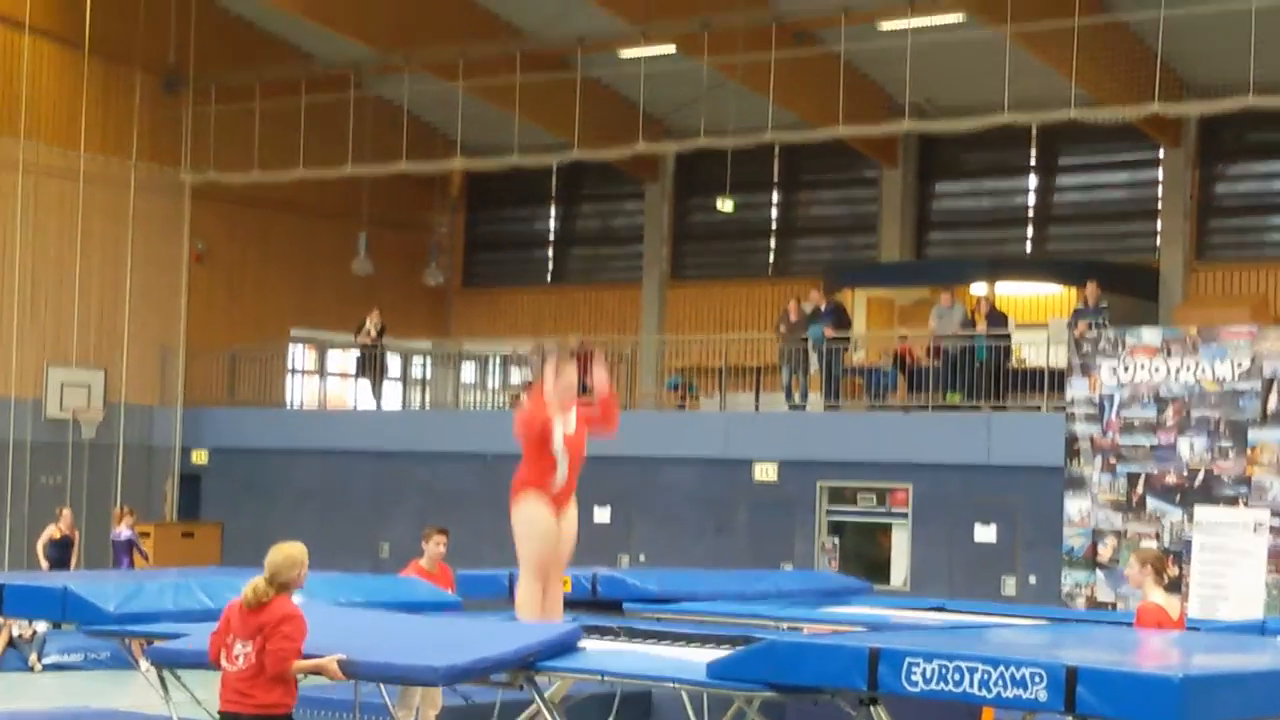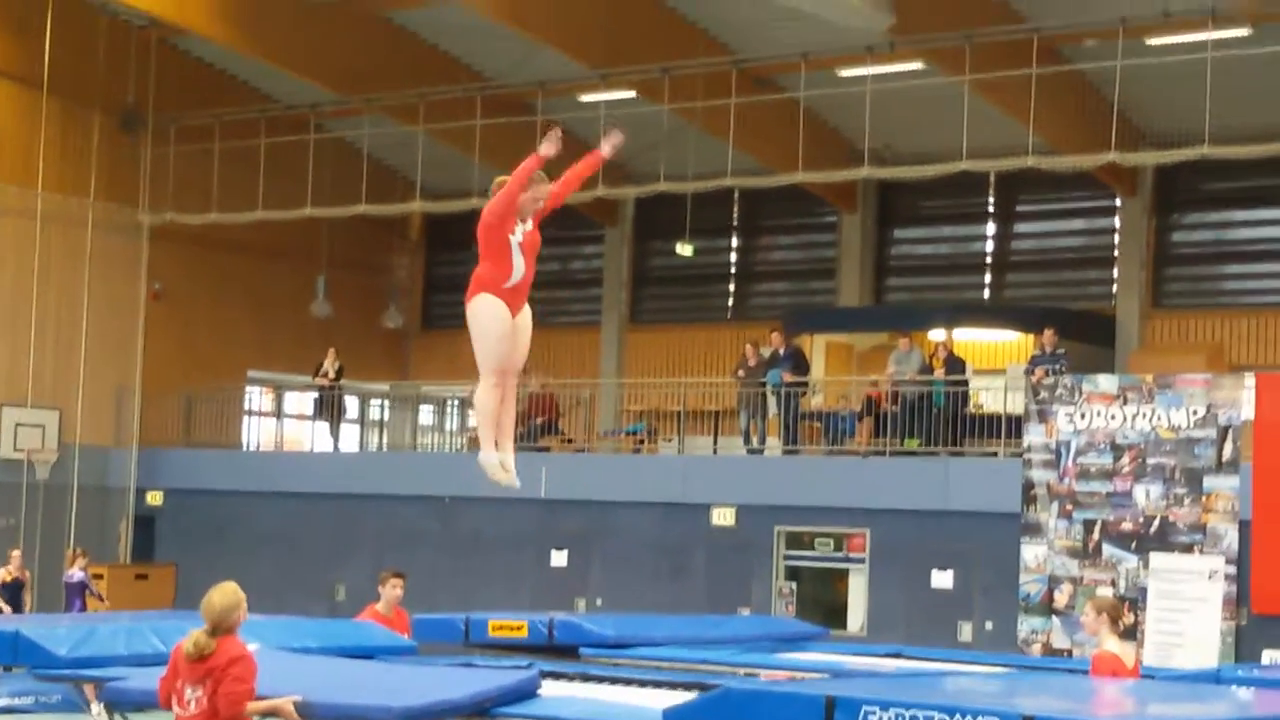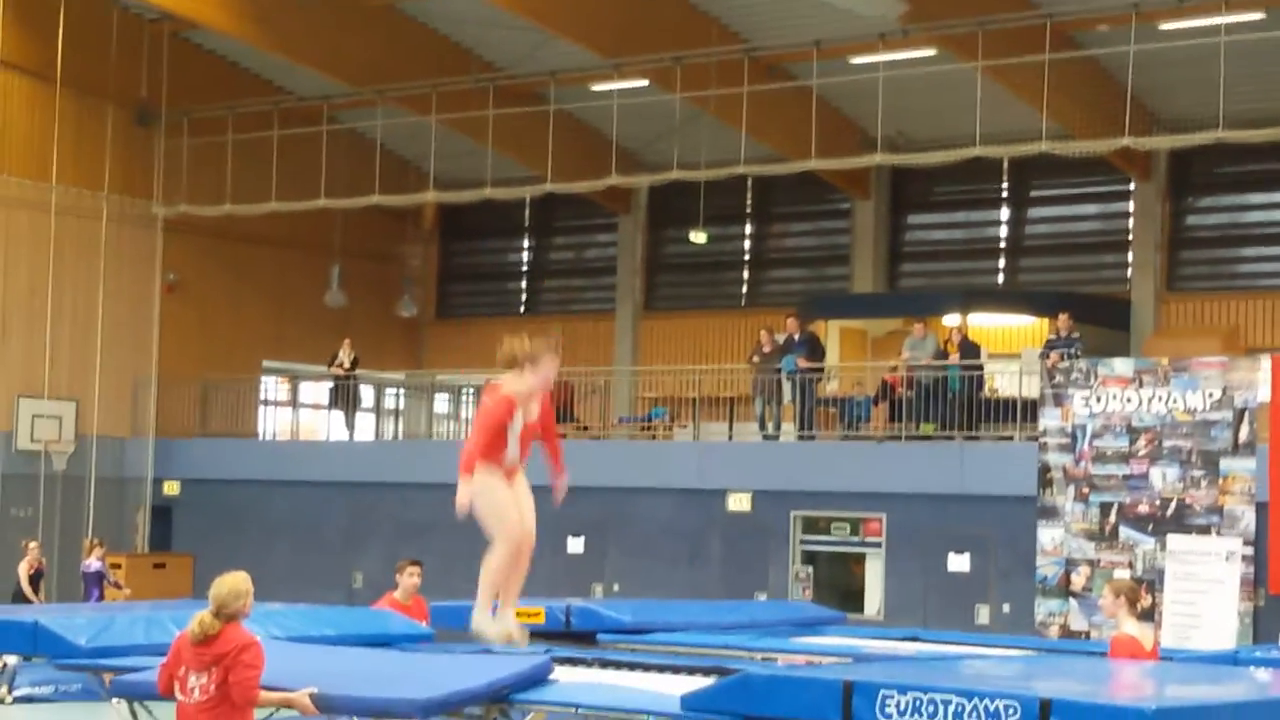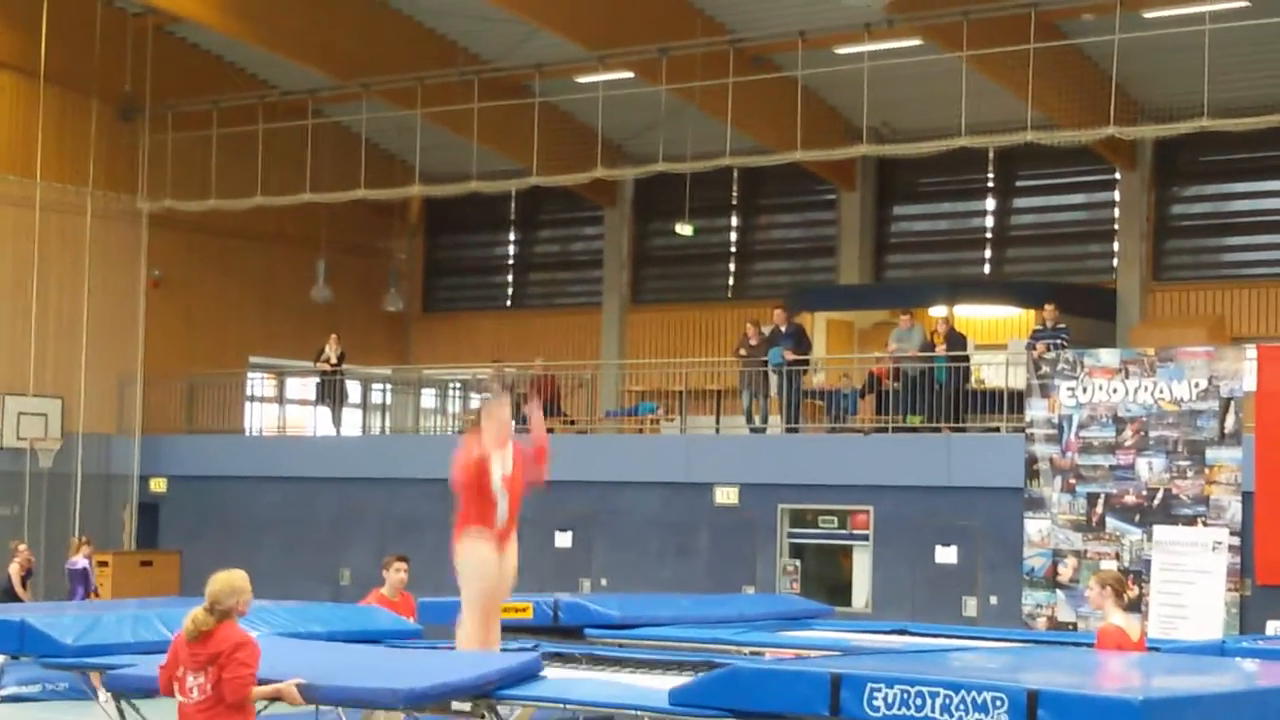
dt=0.5s
person 1, frame 1
left shoulder: (578, 413)
right shoulder: (535, 412)
left elbow: (608, 422)
right elbow: (527, 429)
left wrist: (604, 392)
right wrist: (545, 393)
left hip: (564, 500)
right hip: (533, 496)
left knee: (555, 579)
right knee: (534, 574)
person 1, frame 2
left shoulder: (533, 215)
right shoulder: (496, 214)
left elbow: (568, 184)
right elbow: (511, 192)
left wrist: (601, 154)
right wrist: (539, 157)
left hip: (517, 302)
right hip: (488, 298)
left knee: (509, 379)
right knee: (492, 375)
left ankle: (506, 452)
right ankle: (488, 449)
person 1, frame 3
left shoulder: (541, 397)
right shoulder: (501, 397)
left elbow: (549, 435)
right elbow: (478, 437)
left wrist: (559, 471)
right wrist: (466, 481)
left hip: (510, 472)
right hip: (483, 470)
left knee: (526, 541)
right knee: (511, 541)
left ankle: (506, 614)
right ankle: (482, 614)
person 1, frame 4
left shoulder: (514, 450)
right shoulder: (473, 454)
left elbow: (536, 474)
right elbow: (460, 483)
left wrist: (540, 439)
right wrist: (478, 459)
left hip: (505, 536)
right hip: (475, 535)
left knee: (492, 611)
right knee: (475, 612)
